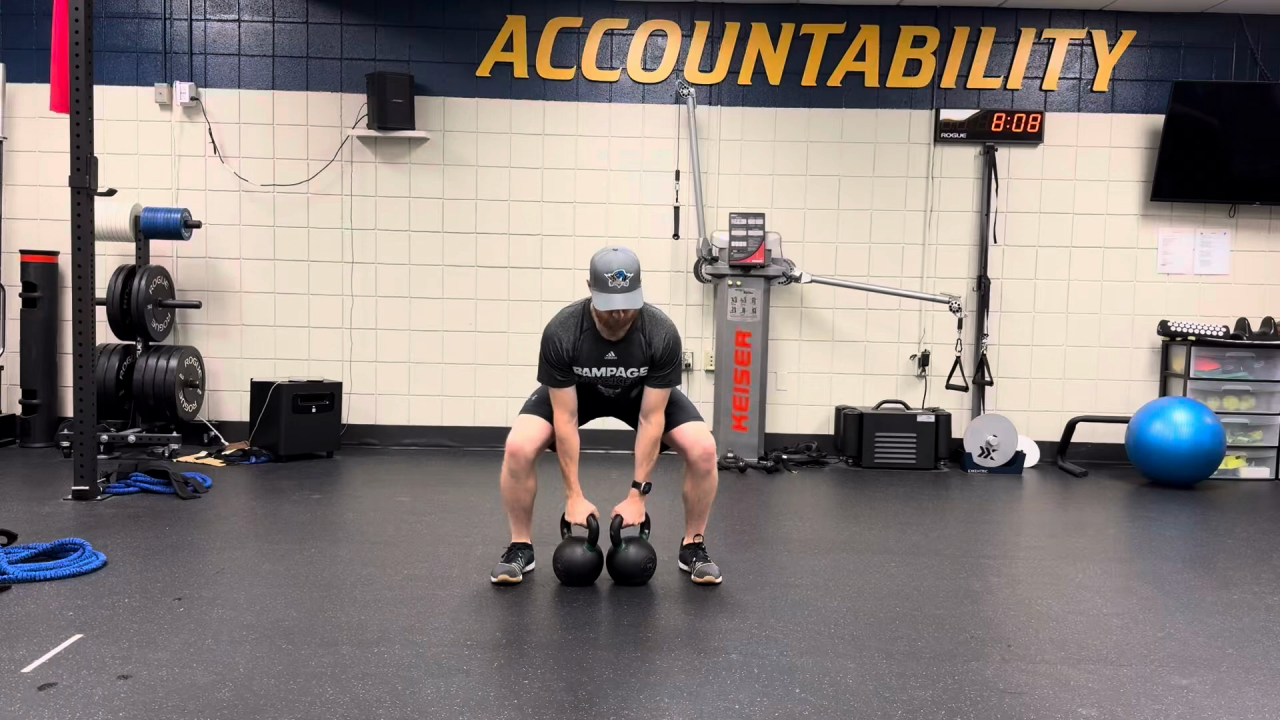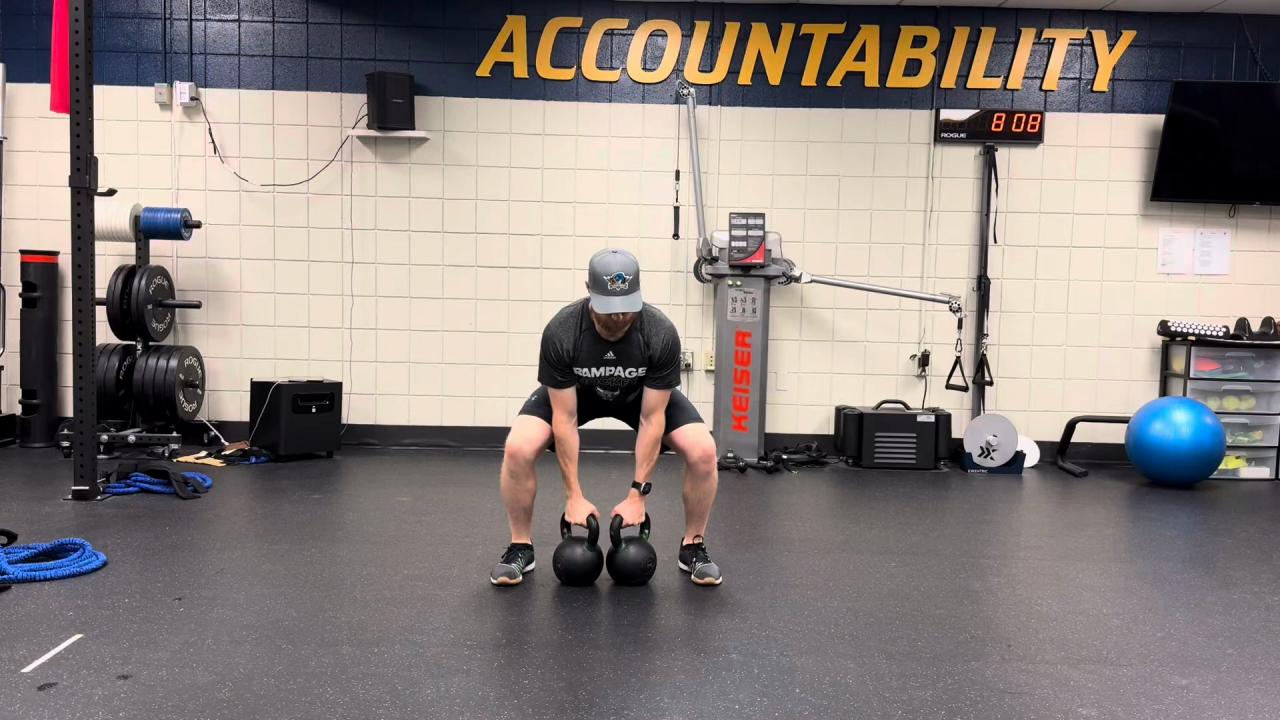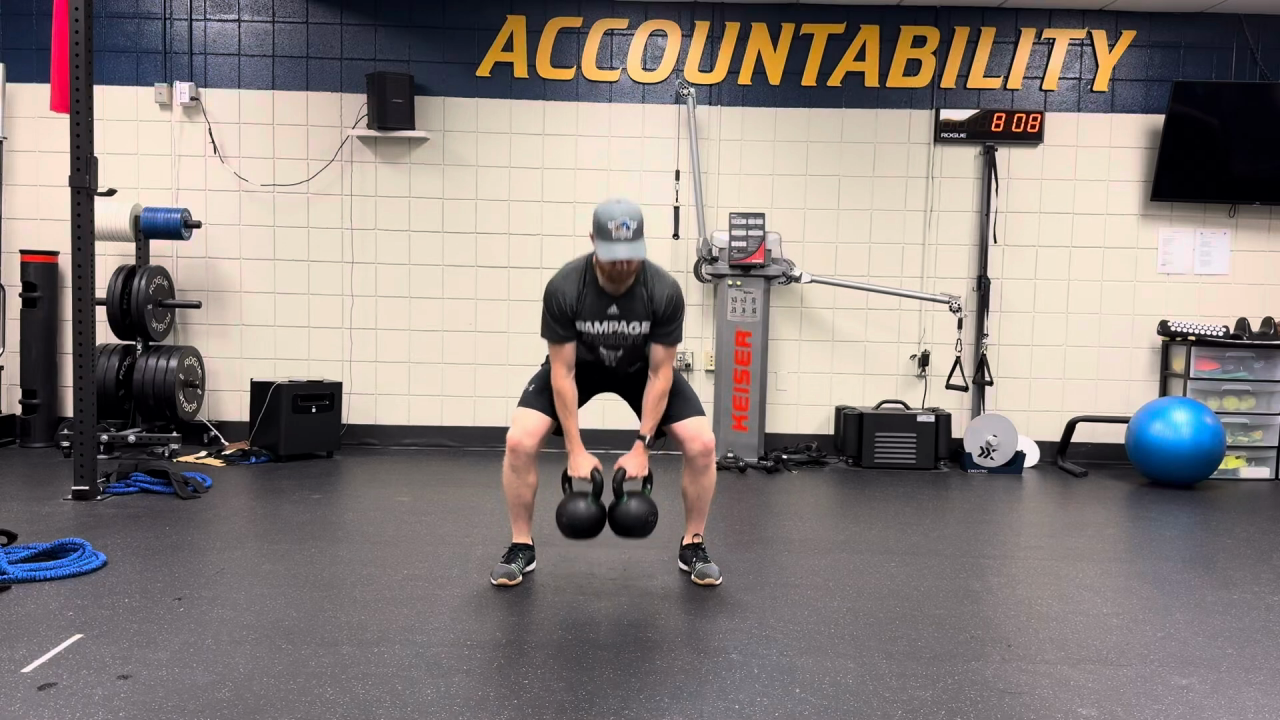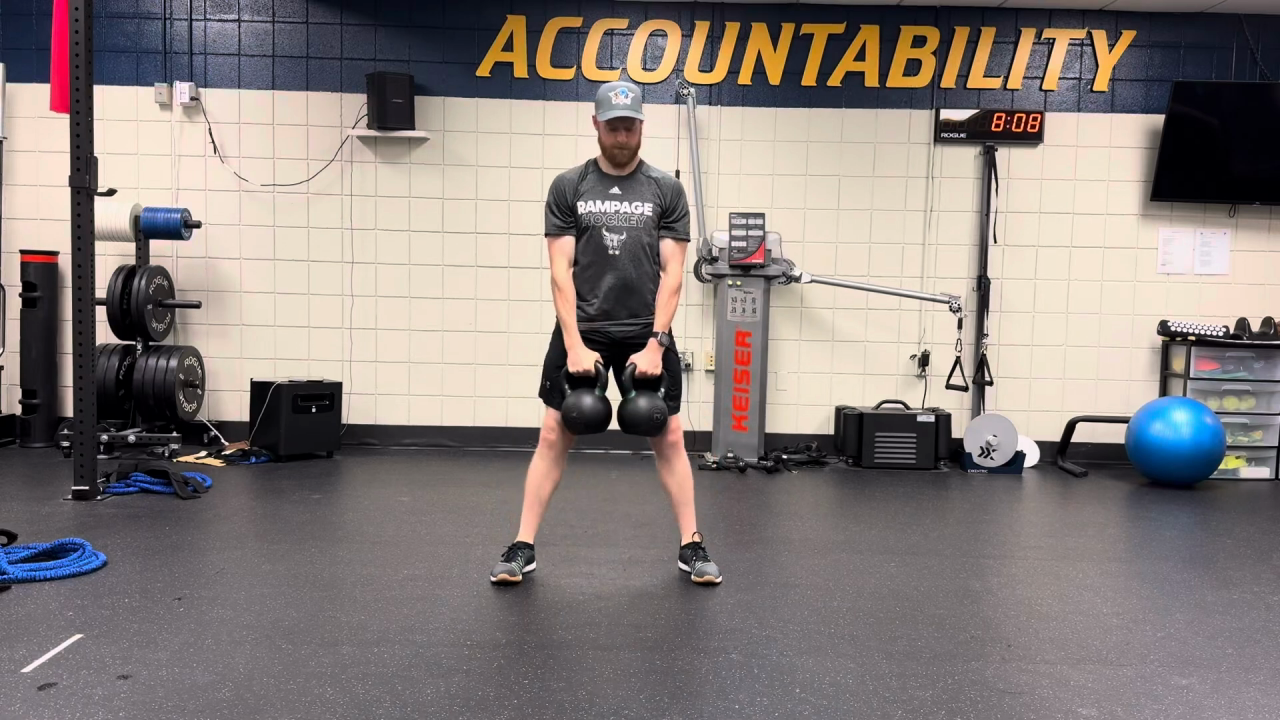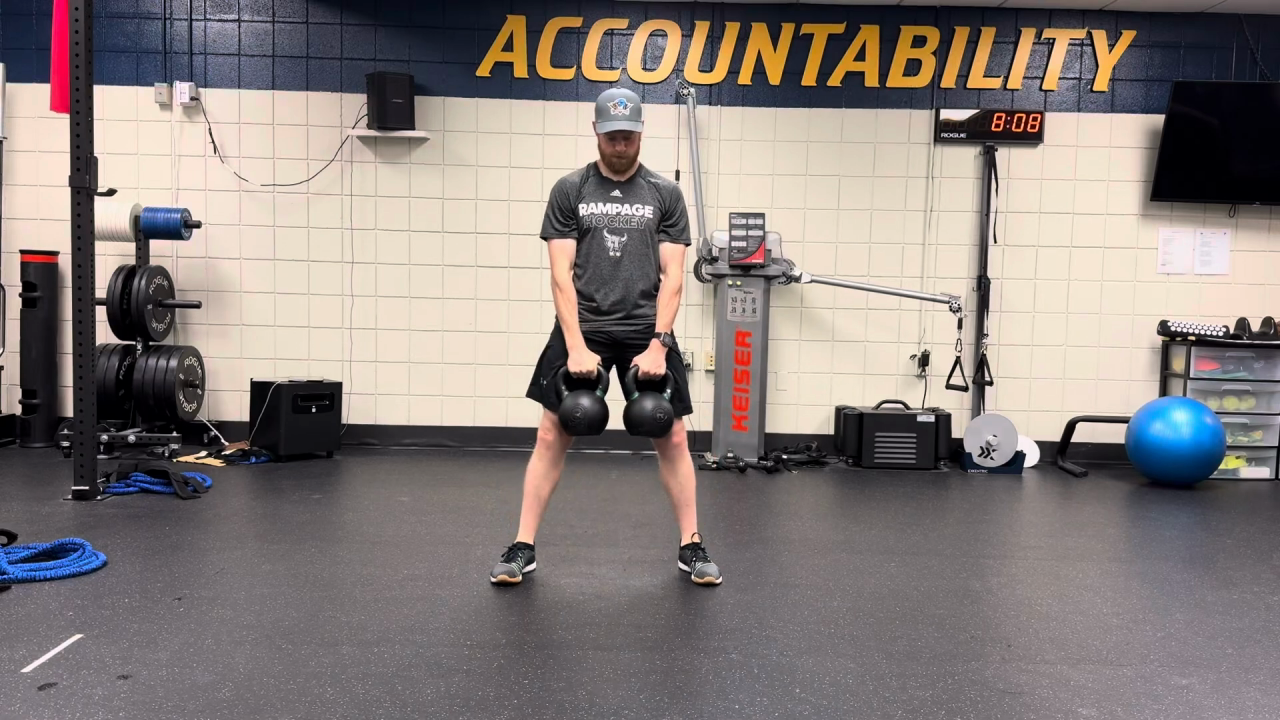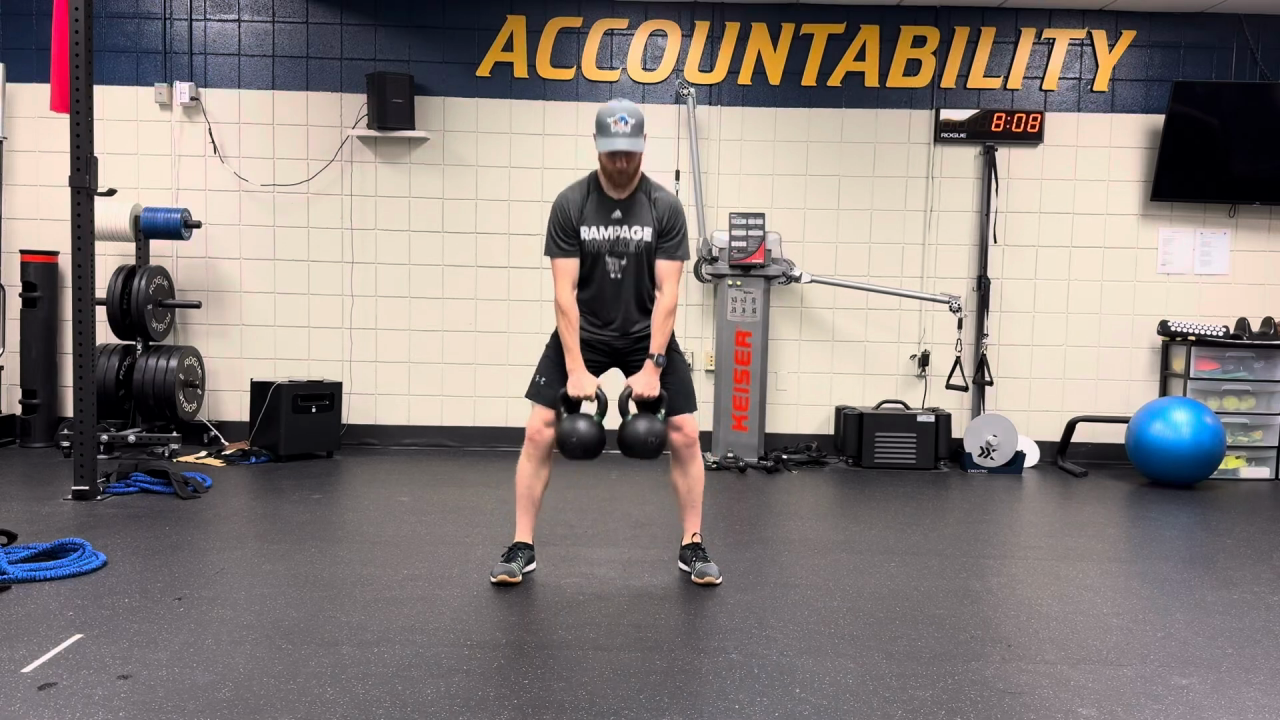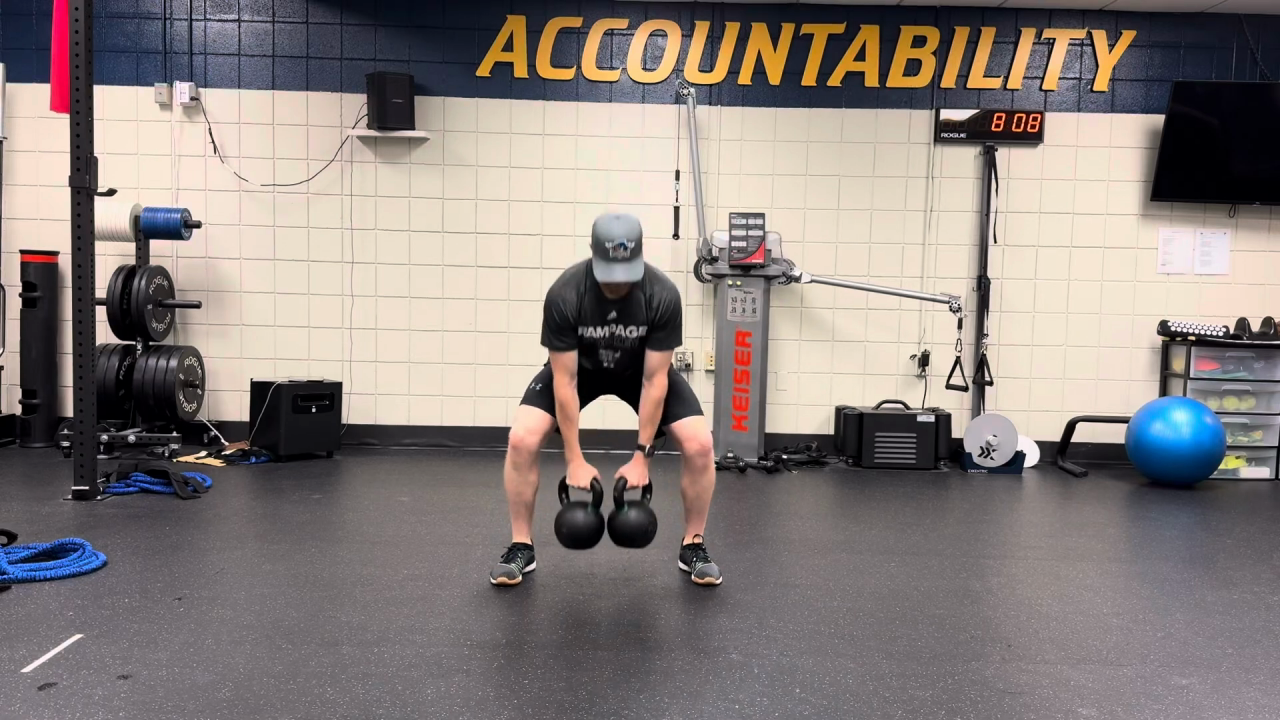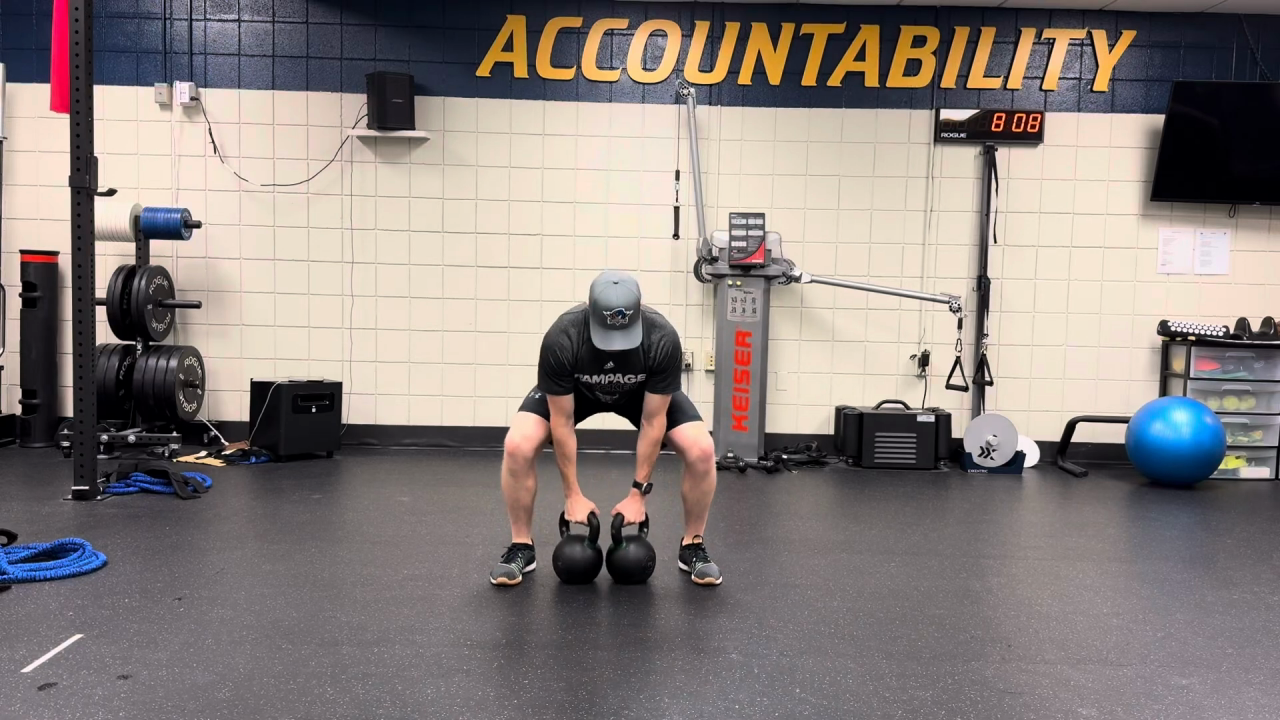
dt=0.4s
person 1, frame 1
left shoulder: (662, 333)
right shoulder: (561, 332)
left elbow: (652, 418)
right elbow: (565, 418)
left wrist: (637, 495)
right wrist: (574, 496)
left hip: (644, 392)
right hip: (575, 391)
left knee: (703, 449)
right knee: (519, 447)
left ankle: (693, 546)
right ankle: (520, 547)
person 1, frame 2
left shoulder: (661, 334)
right shoulder: (561, 332)
left elbow: (652, 418)
right elbow: (564, 419)
left wrist: (637, 495)
right wrist: (574, 497)
left hip: (642, 393)
right hip: (574, 392)
left knee: (702, 451)
right knee: (518, 447)
left ankle: (693, 547)
right ankle: (520, 547)
person 1, frame 3
left shoulder: (664, 291)
right shoulder: (564, 287)
left elbow: (660, 373)
right elbow: (562, 372)
left wrist: (642, 448)
right wrist: (576, 451)
left hip: (641, 368)
right hip: (580, 367)
left knee: (701, 444)
right knee: (520, 441)
left ankle: (693, 547)
right ankle: (521, 548)
person 1, frame 4
left shoulder: (666, 189)
right shoulder: (568, 186)
left elbow: (672, 273)
right elbow: (562, 270)
left wrist: (656, 342)
right wrist: (573, 343)
left hip: (645, 332)
right hip: (583, 330)
left knee: (668, 438)
right knee: (554, 438)
left ankle: (691, 547)
right ankle: (523, 547)
person 1, frame 5
left shoulder: (665, 194)
right shoulder: (569, 190)
left elbow: (672, 276)
right elbow: (562, 273)
left wrist: (659, 342)
right wrist: (576, 344)
left hip: (646, 333)
right hip: (583, 331)
left knee: (672, 439)
right knee: (551, 438)
left ankle: (691, 545)
right ankle: (522, 546)
person 1, frame 6
left shoulder: (666, 207)
right shoulder: (569, 205)
left elbow: (667, 293)
right elbow: (565, 292)
left wrist: (652, 365)
right wrist: (576, 368)
left hip: (646, 334)
right hip: (583, 332)
left knee: (685, 435)
right knee: (539, 432)
left ankle: (692, 547)
right ankle: (521, 547)
person 1, frame 7
left shoulder: (664, 295)
right shoulder: (564, 294)
left elbow: (655, 380)
right elbow: (564, 381)
left wrist: (641, 455)
right wrist: (575, 460)
left hip: (641, 368)
right hip: (579, 367)
left knee: (698, 444)
right knee: (522, 440)
left ankle: (693, 546)
right ankle: (521, 547)
person 1, frame 8
left shoulder: (663, 340)
right shoulder: (561, 339)
left elbow: (654, 422)
right elbow: (561, 423)
left wrist: (638, 494)
right wrist: (573, 495)
left hip: (643, 392)
right hip: (575, 391)
left knee: (700, 450)
right knee: (518, 446)
left ankle: (693, 547)
right ankle: (521, 547)
